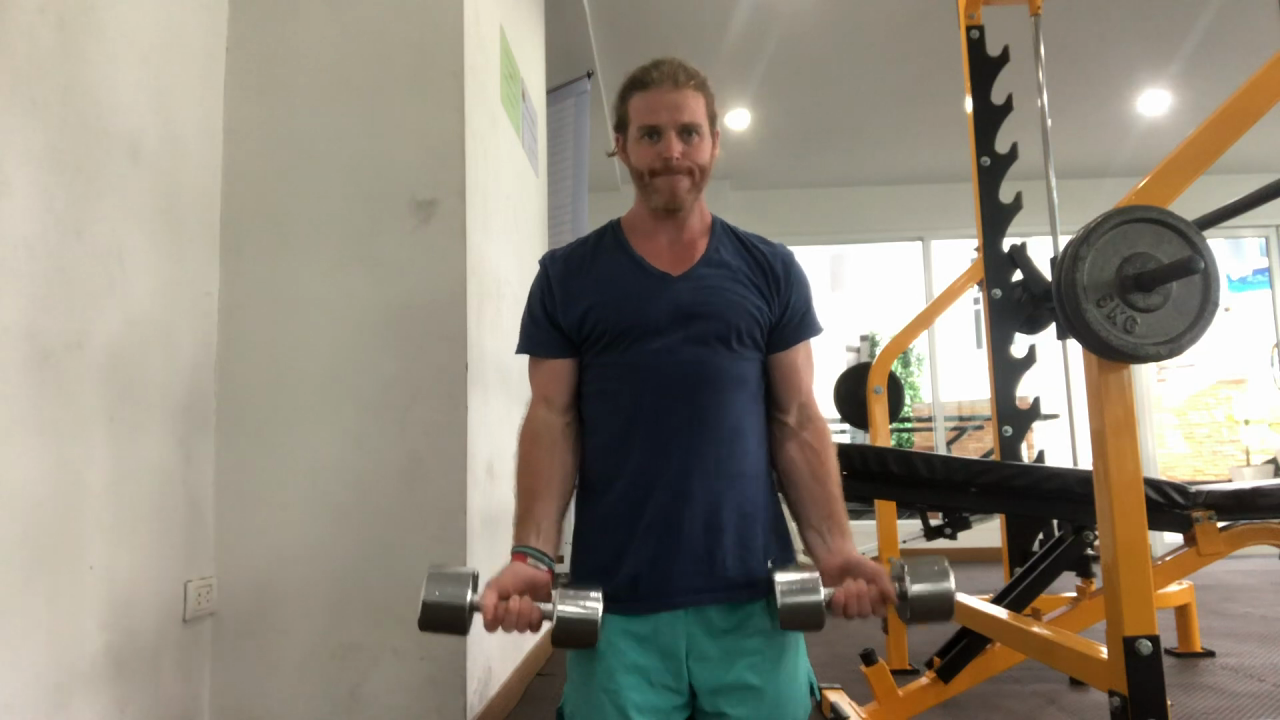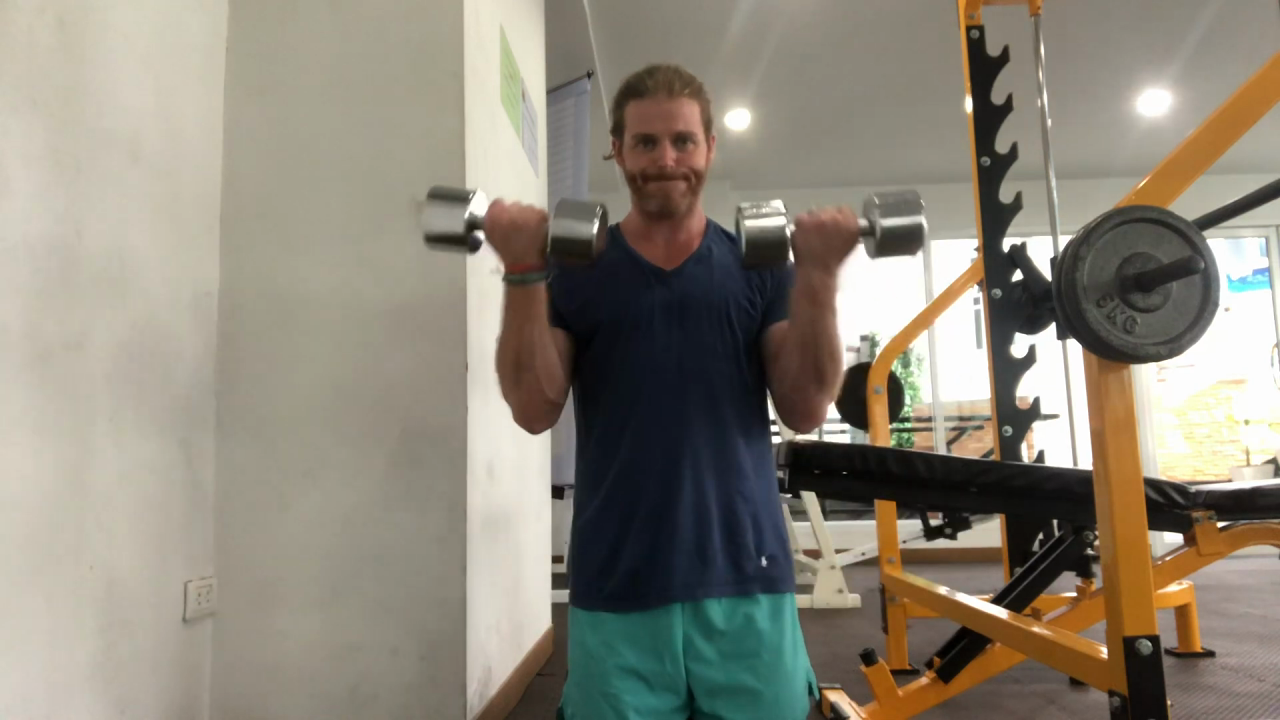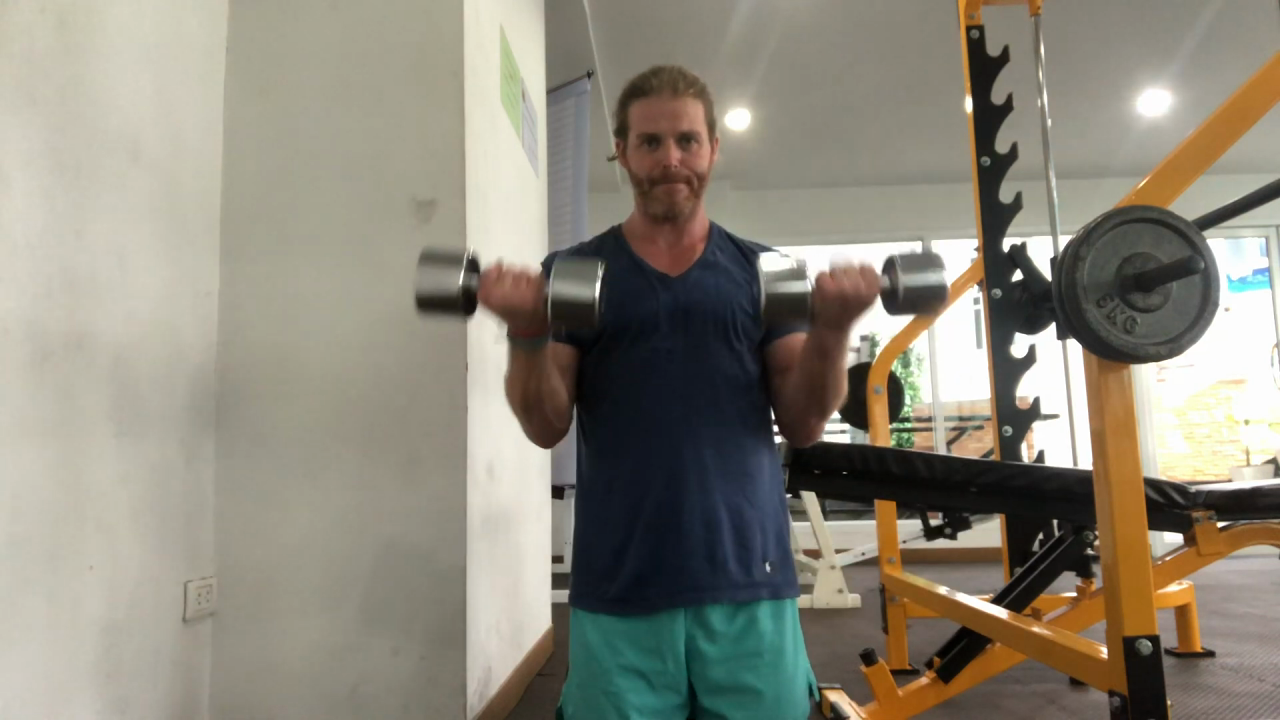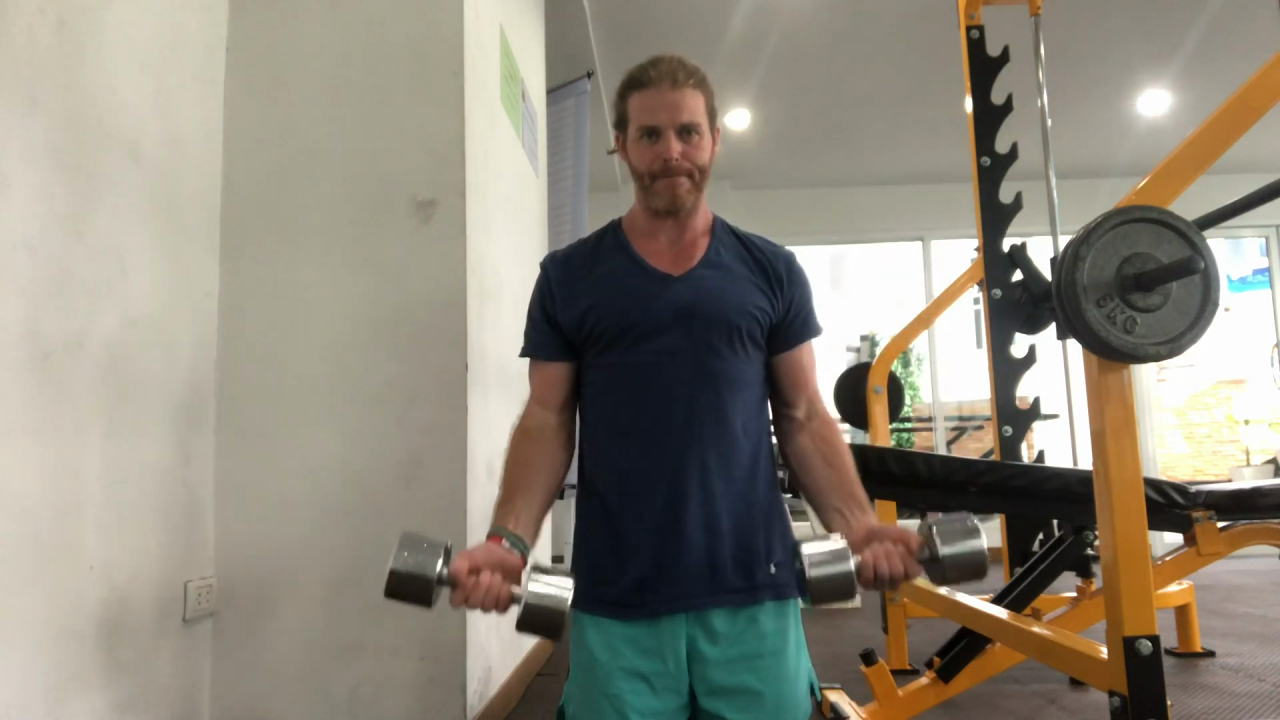
dt=0.7s
person 1, frame 1
left shoulder: (769, 270)
right shoulder: (567, 274)
left elbow: (796, 421)
right elbow: (553, 418)
left wrist: (834, 548)
right wrist: (532, 553)
left hip: (749, 587)
right hip: (616, 594)
person 1, frame 2
left shoulder: (762, 268)
right shoulder: (573, 271)
left elbow: (803, 408)
right elbow: (535, 409)
left wrist: (818, 274)
right wrist: (524, 274)
left hip: (744, 574)
right hip: (617, 582)
person 1, frame 3
left shoulder: (764, 273)
left elbow: (800, 423)
right elbow: (549, 425)
left wrist: (832, 330)
right wrist: (524, 336)
left hip: (746, 581)
right hip: (618, 588)
person 1, frame 4
left shoulder: (771, 270)
right shoulder: (568, 276)
left elbow: (803, 416)
right elbow: (548, 418)
left wrist: (855, 523)
right wrist: (511, 537)
left hip: (752, 588)
right hip: (616, 596)
